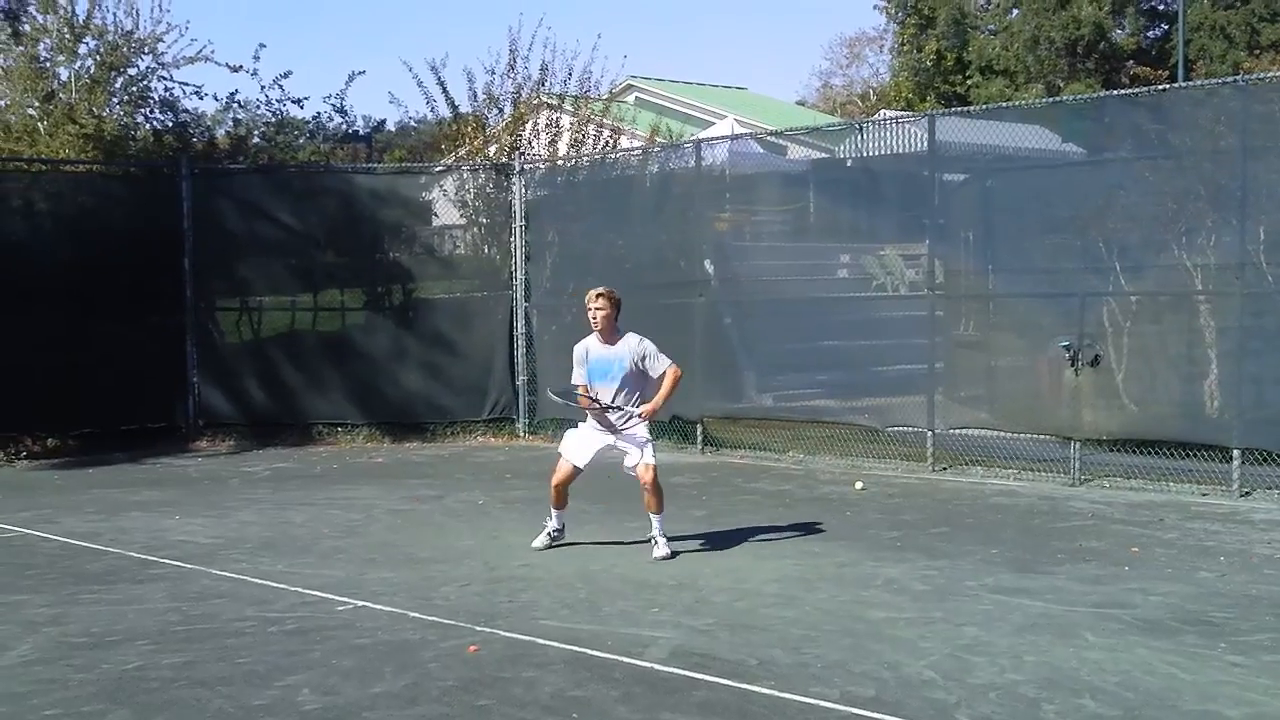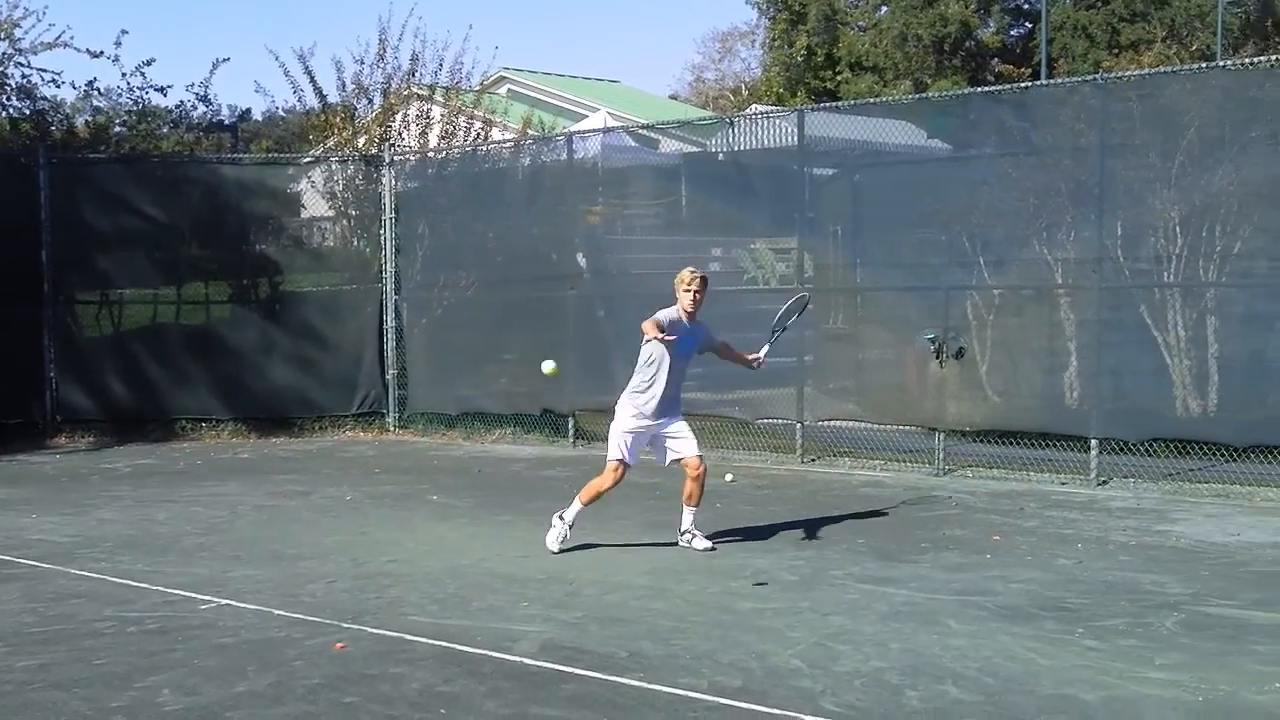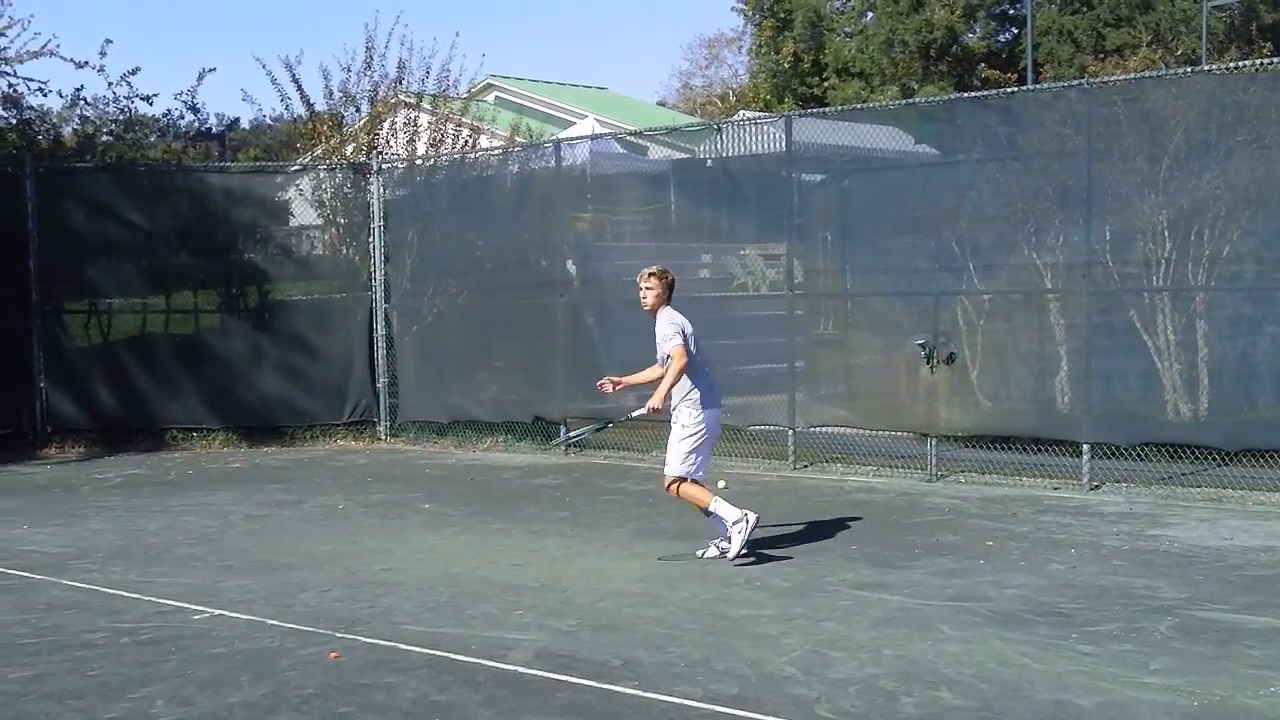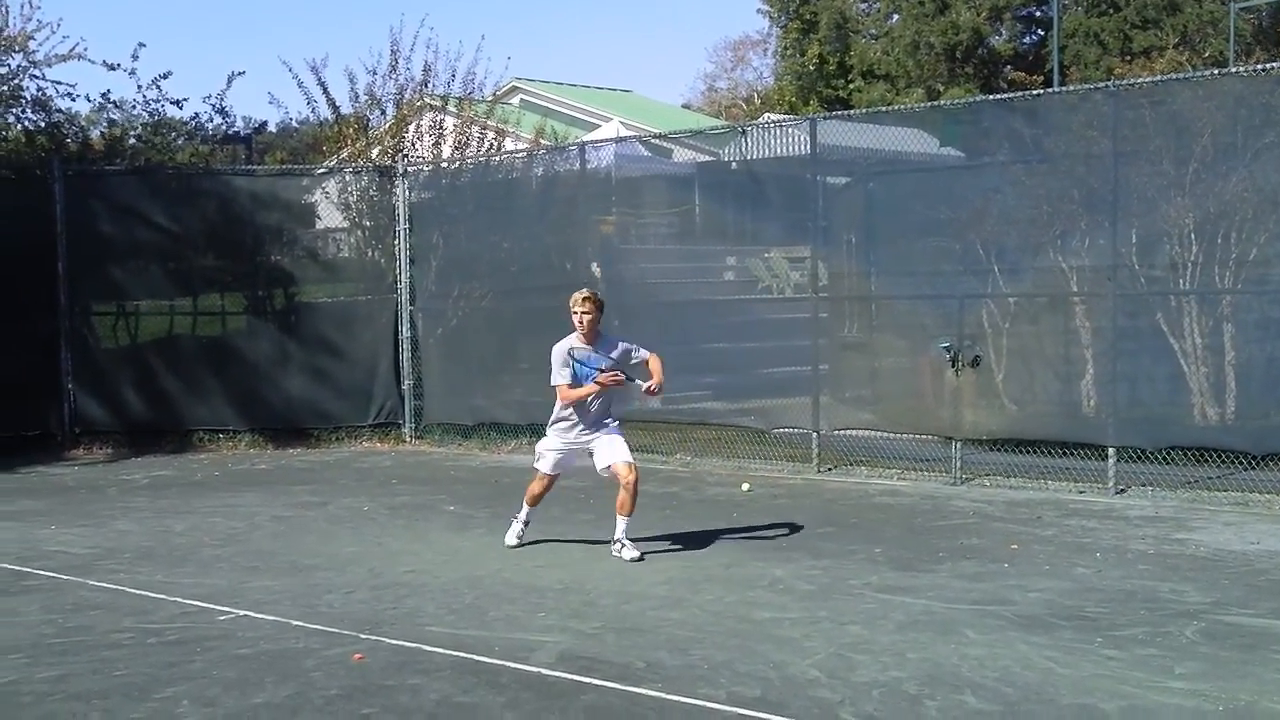
dt=1s
person 1, frame 1
left shoulder: (637, 345)
right shoulder: (581, 349)
left elbow: (674, 372)
right elbow: (582, 393)
left wrist: (656, 404)
right wrist: (592, 407)
left hip: (632, 426)
right hip: (596, 425)
left knee: (648, 477)
right knee: (558, 480)
left ankle: (658, 535)
right ankle: (555, 527)
person 1, frame 2
left shoulder: (700, 331)
right shoulder: (667, 317)
left elbow: (720, 348)
right elbow: (648, 324)
left wrist: (746, 359)
right wrist: (654, 333)
left hip: (669, 415)
right hip: (635, 411)
left knee: (697, 469)
right knee: (612, 476)
left ankle: (687, 530)
right ankle: (565, 519)
person 1, frame 3
left shoulder: (667, 322)
right shoulder: (670, 321)
left elbow: (682, 360)
right elbow: (663, 369)
left wrist: (661, 392)
right wrist: (623, 381)
left hip: (694, 411)
right hip: (702, 409)
left knee: (675, 484)
right knee: (687, 480)
left ankle: (737, 518)
right ankle: (729, 536)
person 1, frame 4
left shoulder: (616, 347)
right shoulder: (562, 349)
left elbow: (651, 357)
right elbow: (565, 397)
left wrist: (657, 378)
right wrist: (598, 386)
left hip: (603, 427)
right hip: (566, 429)
left knee: (628, 477)
right knee: (542, 484)
left ankle: (620, 538)
right ankle: (522, 520)
